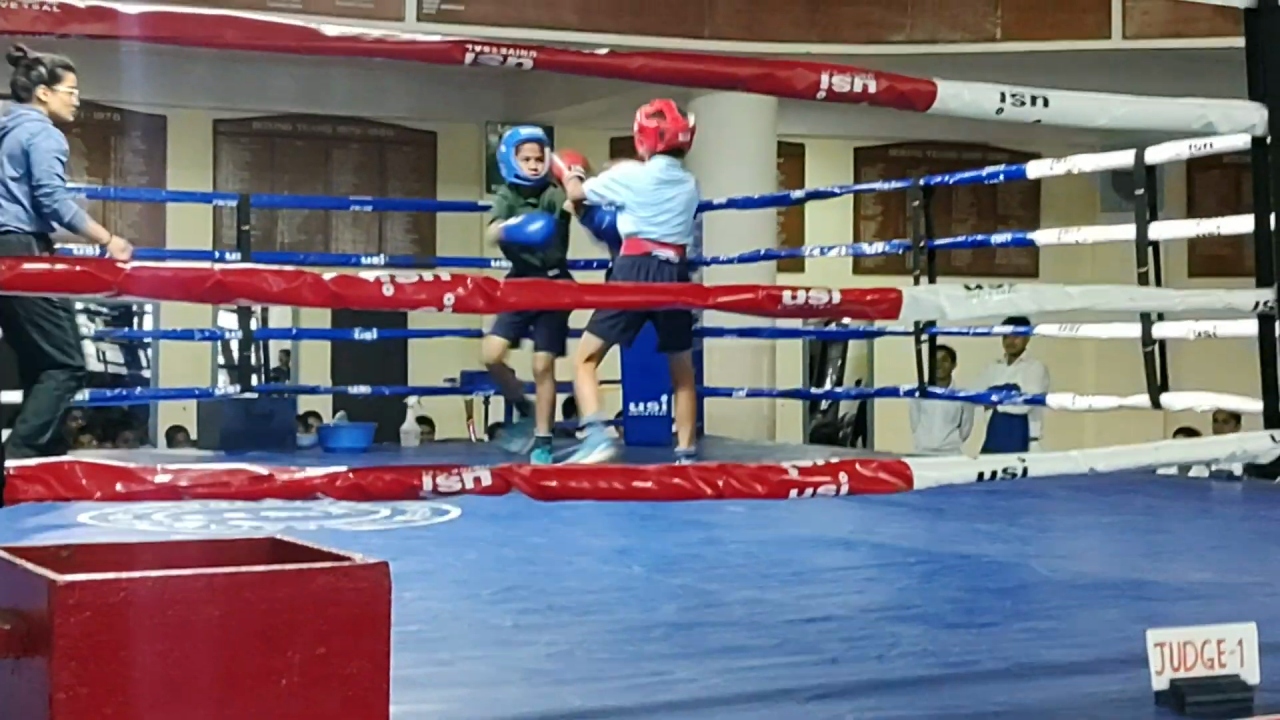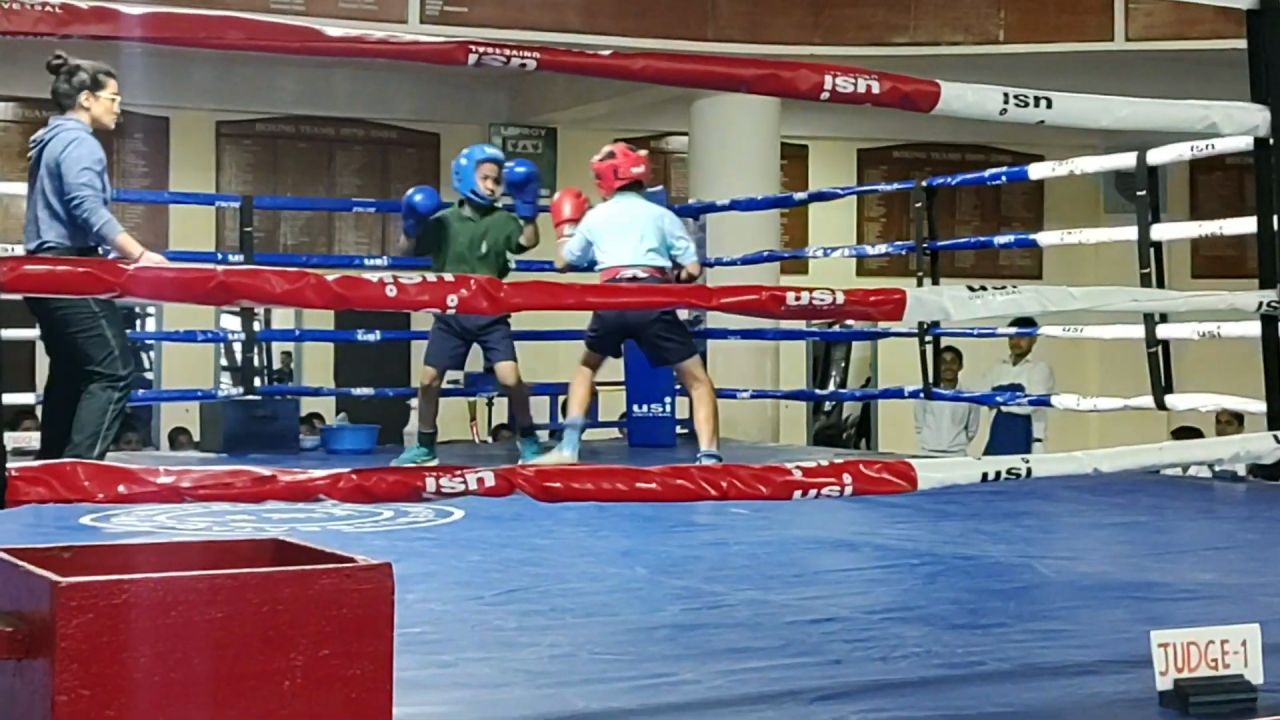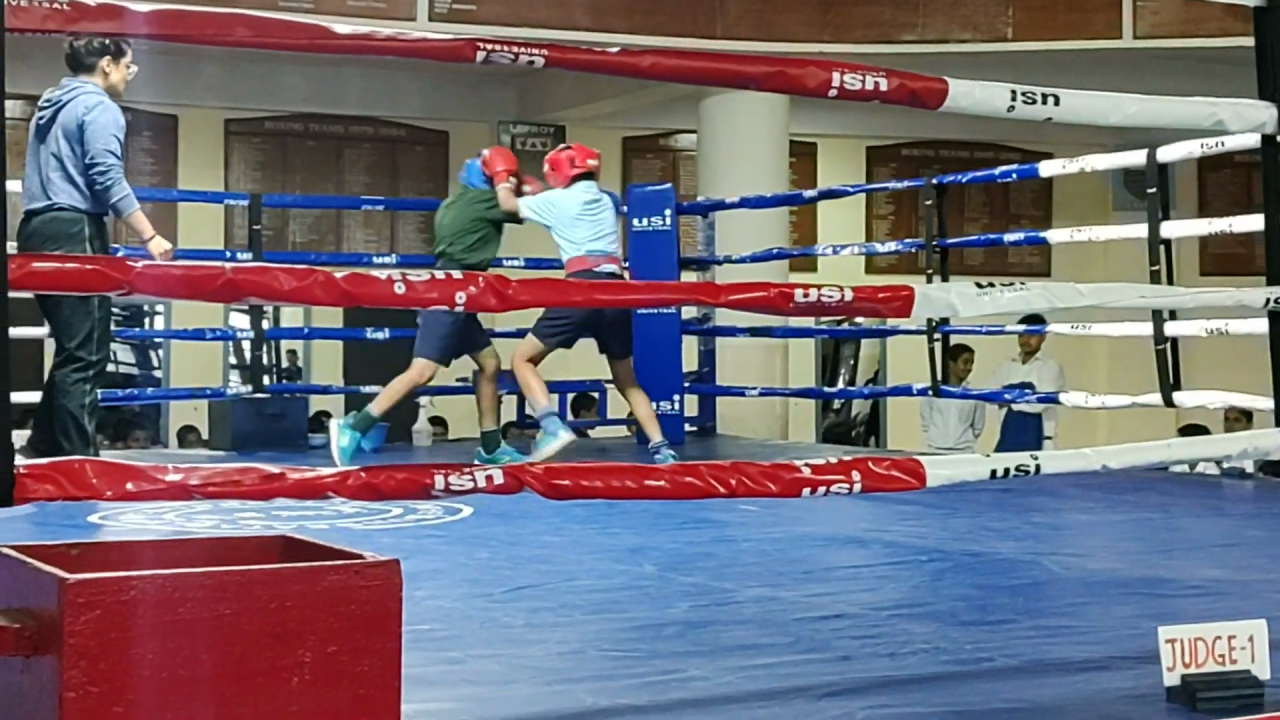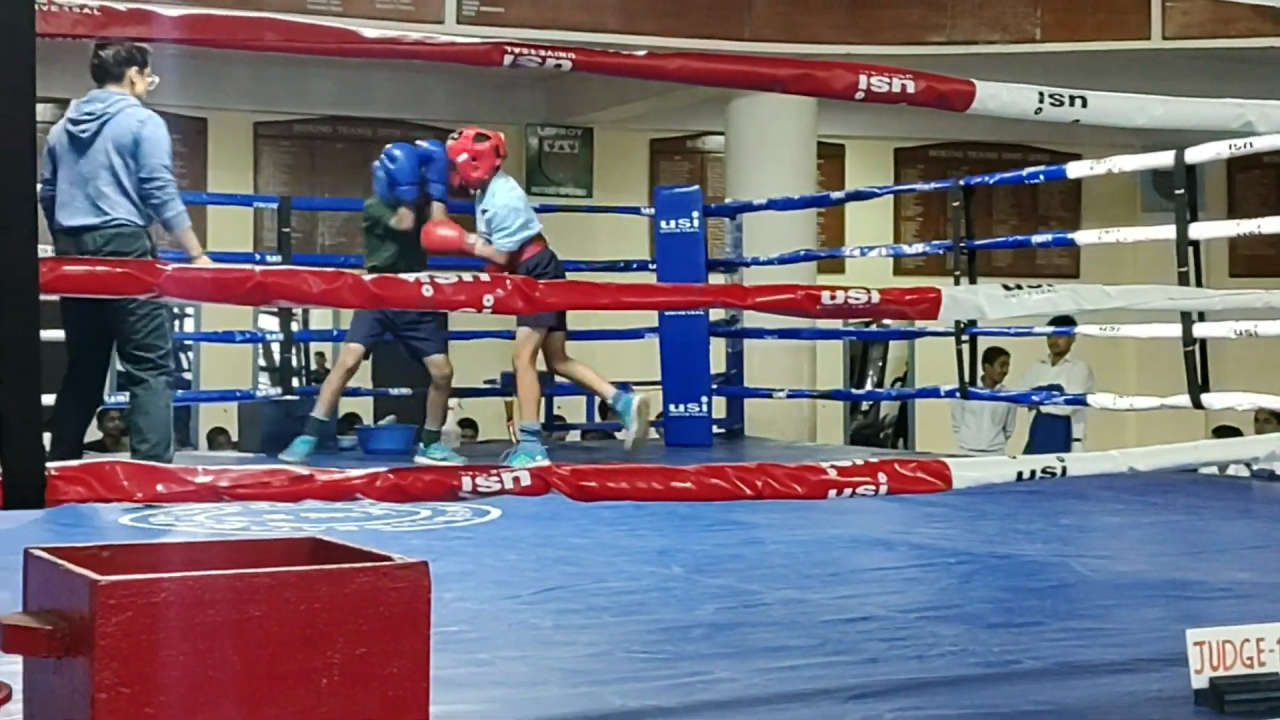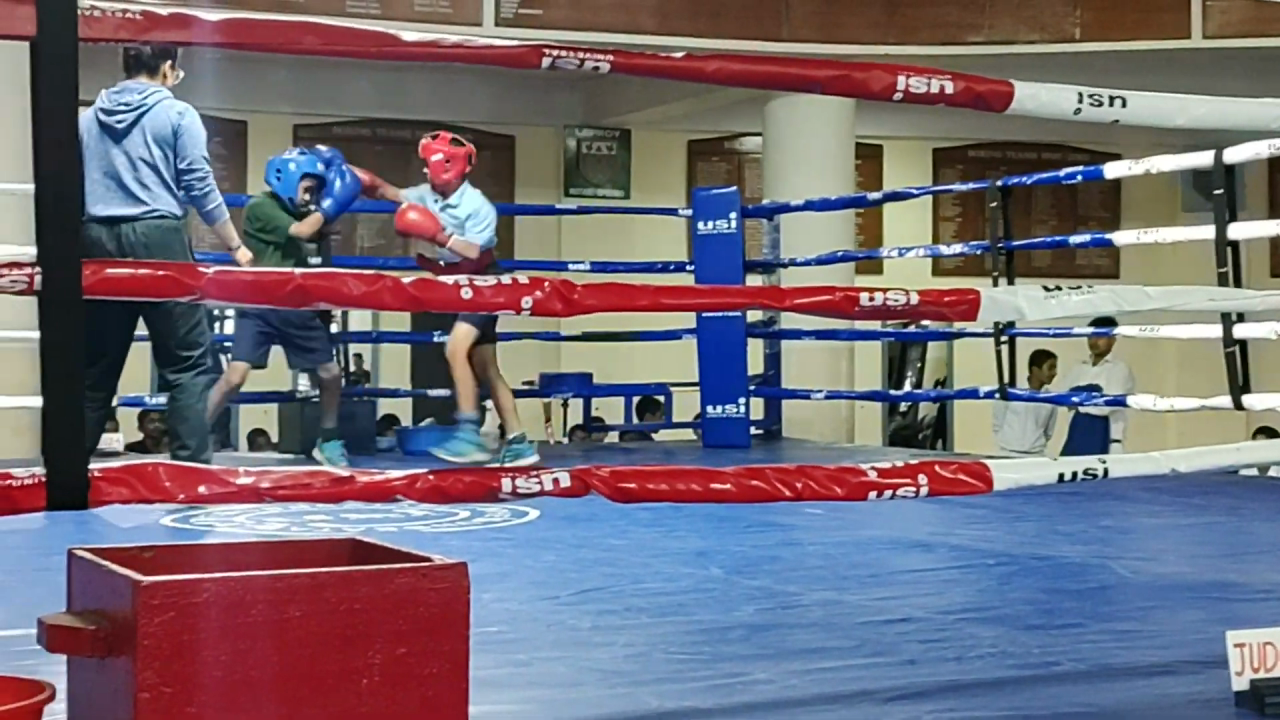
dt=0.5s
person 1, frame 1
right shoulder: (42, 134)
right elbow: (55, 200)
right wrist: (107, 240)
left knee: (38, 361)
right knee: (65, 364)
left ankle: (42, 450)
person 1, frame 2
left shoulder: (47, 143)
right shoulder: (80, 144)
right elbow: (87, 209)
right wrist: (139, 254)
left knee: (70, 372)
right knee: (111, 371)
left ankle: (53, 465)
person 1, frame 3
left shoulder: (49, 107)
right shoulder: (100, 108)
right elbow: (107, 180)
right wrist: (150, 237)
left hip: (38, 232)
right hip: (73, 234)
left knee: (72, 353)
right knee: (84, 357)
left ankle: (42, 451)
person 1, frame 4
left shoulder: (61, 129)
right shoulder: (143, 122)
left elbow: (47, 198)
right elbow: (162, 195)
right wrist: (196, 253)
left hip: (73, 250)
right hip: (122, 246)
left knee: (84, 366)
right knee: (151, 366)
left ankle: (63, 464)
person 1, frame 5
left shoulder: (89, 118)
right shoulder: (178, 115)
right elbow: (200, 188)
left wrist: (78, 251)
right wrist: (236, 246)
left hip: (101, 243)
right hip: (158, 240)
left knee: (98, 364)
right knee: (186, 363)
right ankle: (191, 467)
person 2, frame 1
left shoulder: (628, 176)
right shoulder: (689, 184)
left elbow: (577, 194)
left wrist: (569, 175)
left hip: (634, 271)
right hip: (674, 276)
left knee: (585, 359)
right knee: (682, 374)
left ankle: (598, 438)
right ankle: (686, 456)
person 2, frame 2
left shoulder: (595, 217)
right shoulder: (663, 216)
left elbow: (562, 262)
right elbow: (693, 270)
left wrist: (566, 229)
right wrist: (676, 274)
left knee: (586, 366)
right knee: (698, 384)
left ankle: (568, 446)
right ankle: (709, 456)
person 2, frame 3
left shoulder: (558, 199)
right shoulder: (605, 201)
left elbow: (510, 205)
left wrist: (502, 179)
right wrist: (534, 191)
left knee: (522, 360)
right knee: (626, 381)
left ankle: (553, 427)
right ankle: (663, 452)
person 2, frame 4
left shoulder: (499, 198)
right shoulder: (489, 187)
left elbow: (501, 256)
left wrist: (465, 242)
left hip: (535, 271)
right hip: (539, 271)
left knee: (523, 358)
right knee: (560, 360)
left ankle: (530, 446)
right ankle: (623, 401)
person 2, frame 5
left shoulder: (478, 205)
right shoulder: (429, 195)
left elbow: (474, 252)
right elbow: (397, 194)
left wrist: (439, 234)
right wrist: (372, 184)
left knee: (456, 348)
right knee: (486, 370)
left ankle: (468, 434)
right ankle: (518, 444)
person 3, frame 1
left shoulder: (554, 194)
right shoulder: (505, 199)
right elbow: (492, 233)
right wrist: (515, 229)
left knee: (543, 368)
right knee: (491, 355)
left ankle: (543, 443)
right ankle: (525, 413)
person 3, frame 2
left shoulder: (502, 220)
right shoulder: (444, 219)
left elbow: (528, 241)
right elbow: (408, 251)
left wrist: (528, 206)
right wrist: (411, 227)
left hip: (491, 313)
right hip: (452, 312)
left knee: (510, 379)
right knee: (429, 382)
left ankle: (527, 440)
right ankle: (424, 447)
person 3, frame 3
left shoulder: (453, 205)
right shoulder: (485, 200)
left knee: (490, 364)
right knee: (423, 371)
left ankle: (491, 447)
right ankle: (353, 428)
person 3, frame 4
left shoulder: (421, 205)
right shoulder: (374, 209)
left elbow: (432, 215)
right elbow: (403, 224)
left wrist: (437, 187)
right wrist: (407, 188)
left knee: (441, 370)
right knee: (348, 361)
left ankle: (431, 443)
right ankle: (308, 437)
person 3, frame 5
left shoulder: (299, 210)
right shoulder: (259, 208)
left elbow: (325, 227)
right elbow: (302, 232)
left wrist: (334, 175)
right wrist: (331, 204)
left hip: (298, 305)
right hip: (260, 306)
left knee: (331, 376)
right knee: (235, 376)
left ankle: (329, 441)
